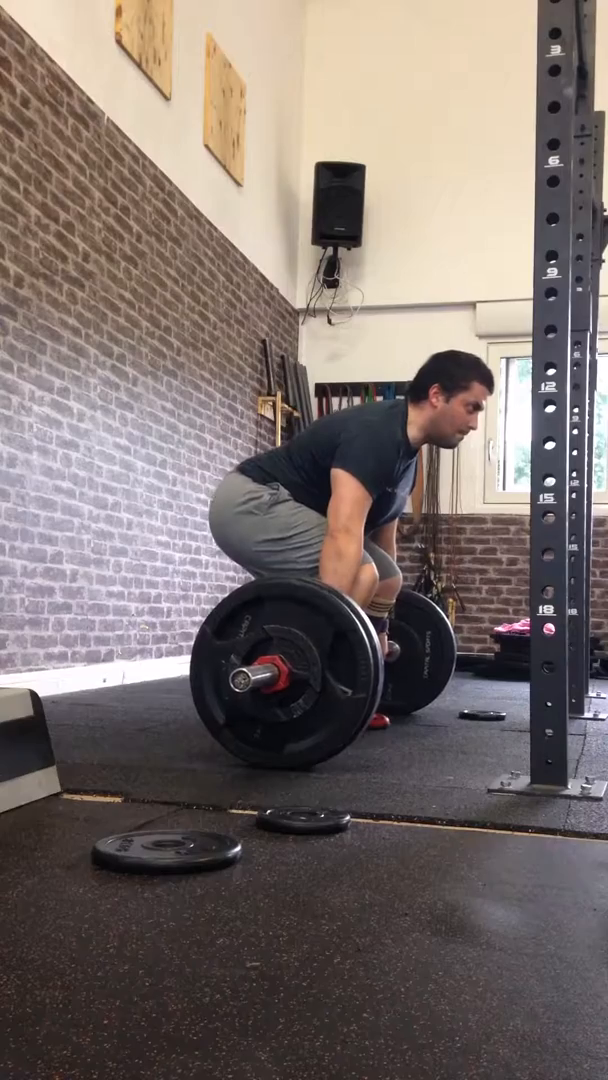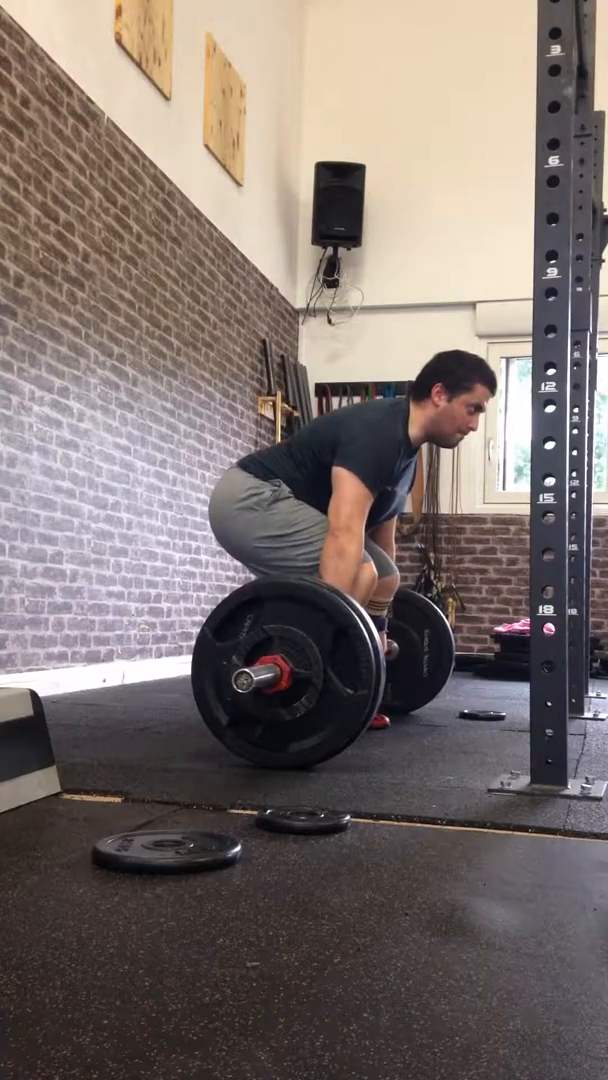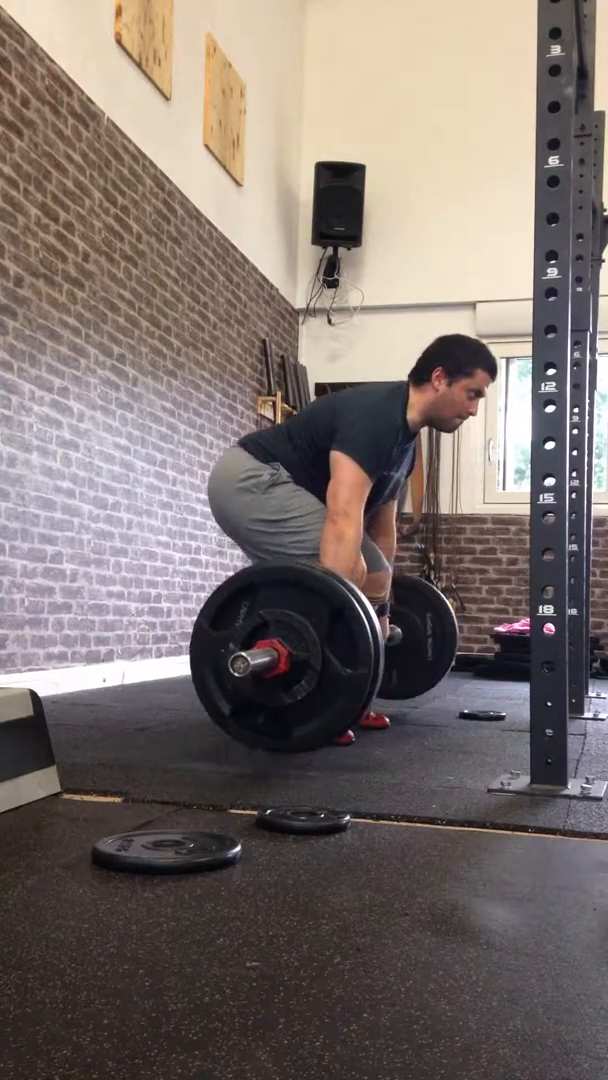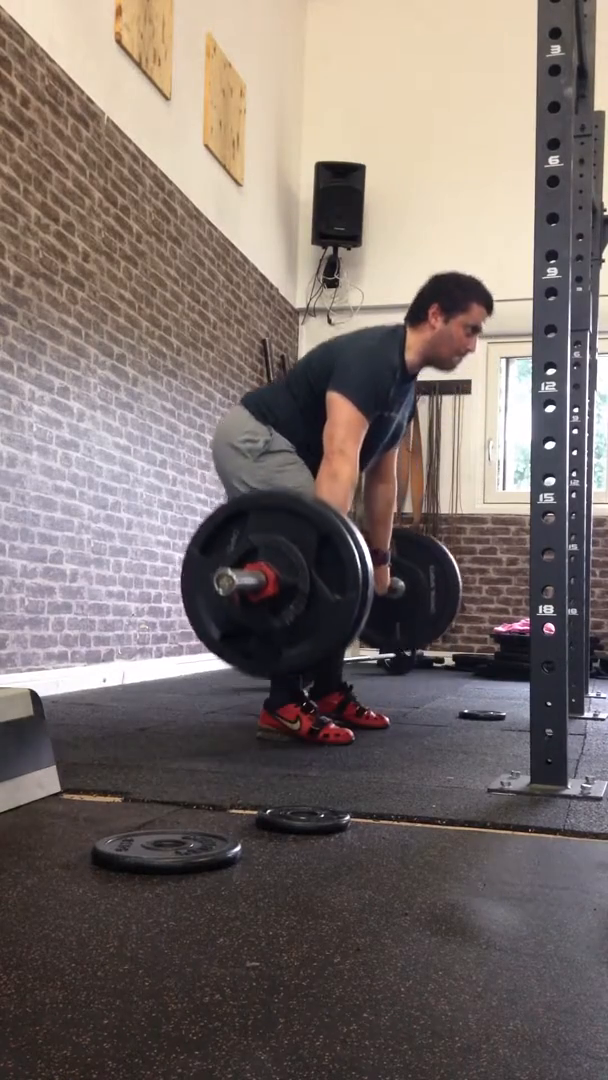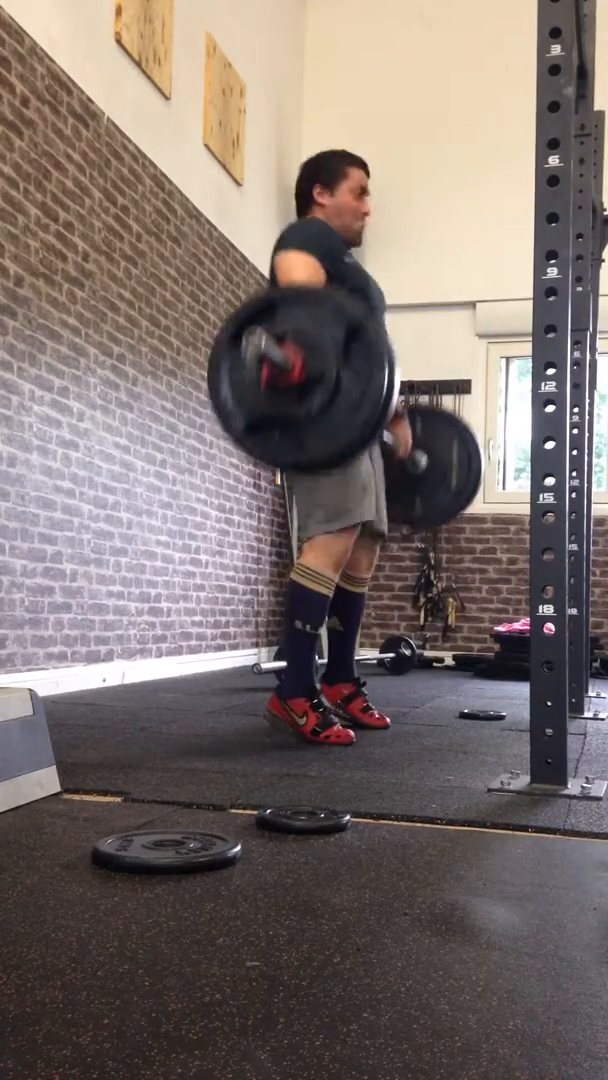
dt=0.5s
person 1, frame 1
left shoulder: (404, 451)
right shoulder: (375, 434)
left elbow: (381, 536)
right elbow: (343, 535)
left wrist: (378, 632)
left hip: (273, 509)
right hip: (250, 503)
left knee: (387, 580)
right knee: (356, 575)
person 1, frame 2
left shoulder: (404, 450)
right shoulder: (377, 433)
left elbow: (381, 537)
right elbow: (345, 534)
left wrist: (379, 629)
left hip: (271, 503)
right hip: (249, 499)
left knee: (385, 578)
right knee: (356, 573)
person 1, frame 3
left shoulder: (403, 434)
right shoulder: (376, 417)
left elbow: (381, 526)
right elbow: (344, 520)
left wrist: (381, 610)
left hip: (274, 487)
right hip: (249, 480)
left knee: (374, 573)
right knee: (347, 569)
person 1, frame 4
left shoulder: (404, 380)
right shoulder: (370, 360)
left elbow: (382, 475)
right elbow: (340, 459)
left wrist: (380, 558)
left hip: (287, 451)
right hip: (255, 440)
left ankle: (329, 693)
right ankle: (284, 706)
person 1, frame 5
left shoulder: (339, 258)
right shoulder: (310, 237)
right elbow: (299, 286)
left wrist: (393, 414)
left knee: (361, 549)
right knee: (334, 538)
left ankle: (340, 683)
right ankle: (295, 694)
